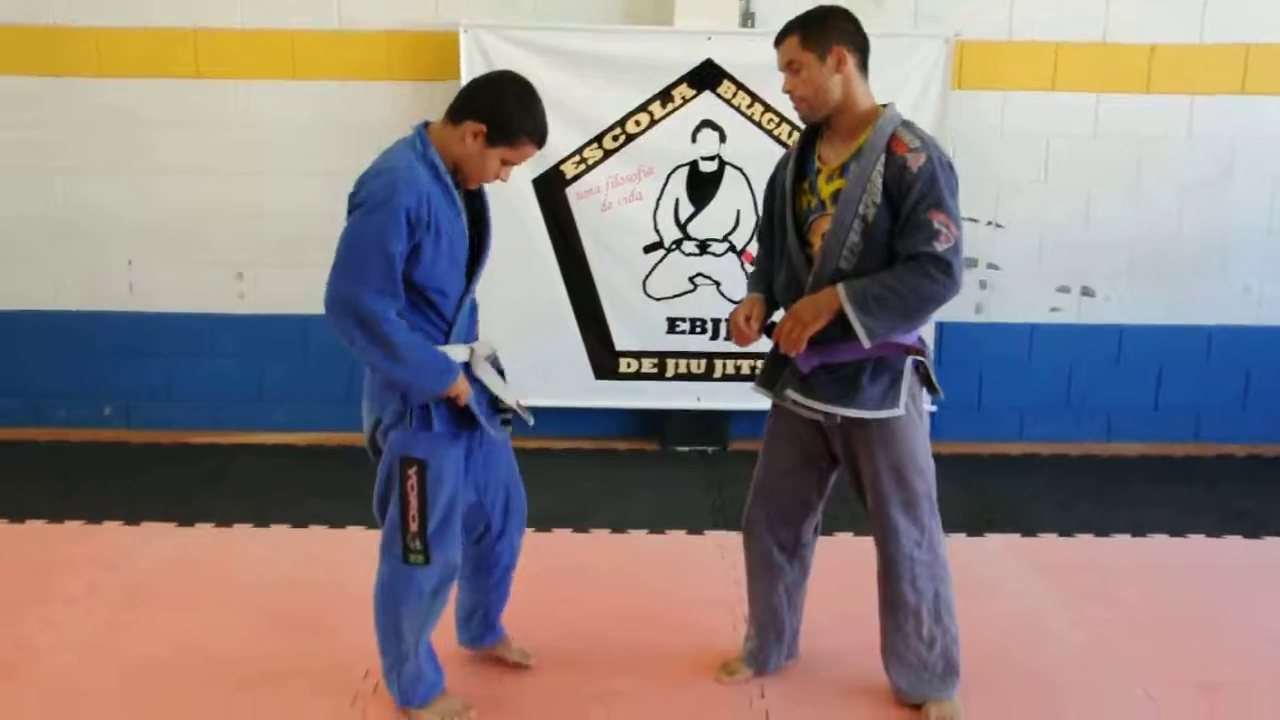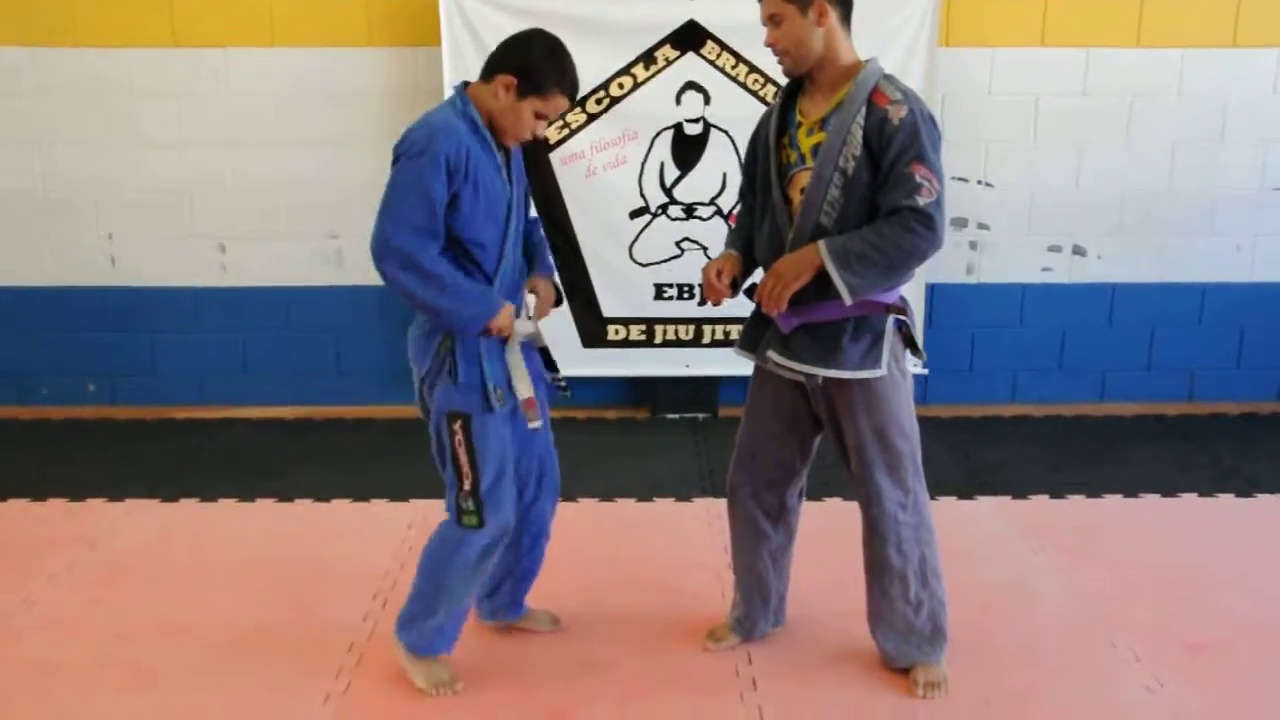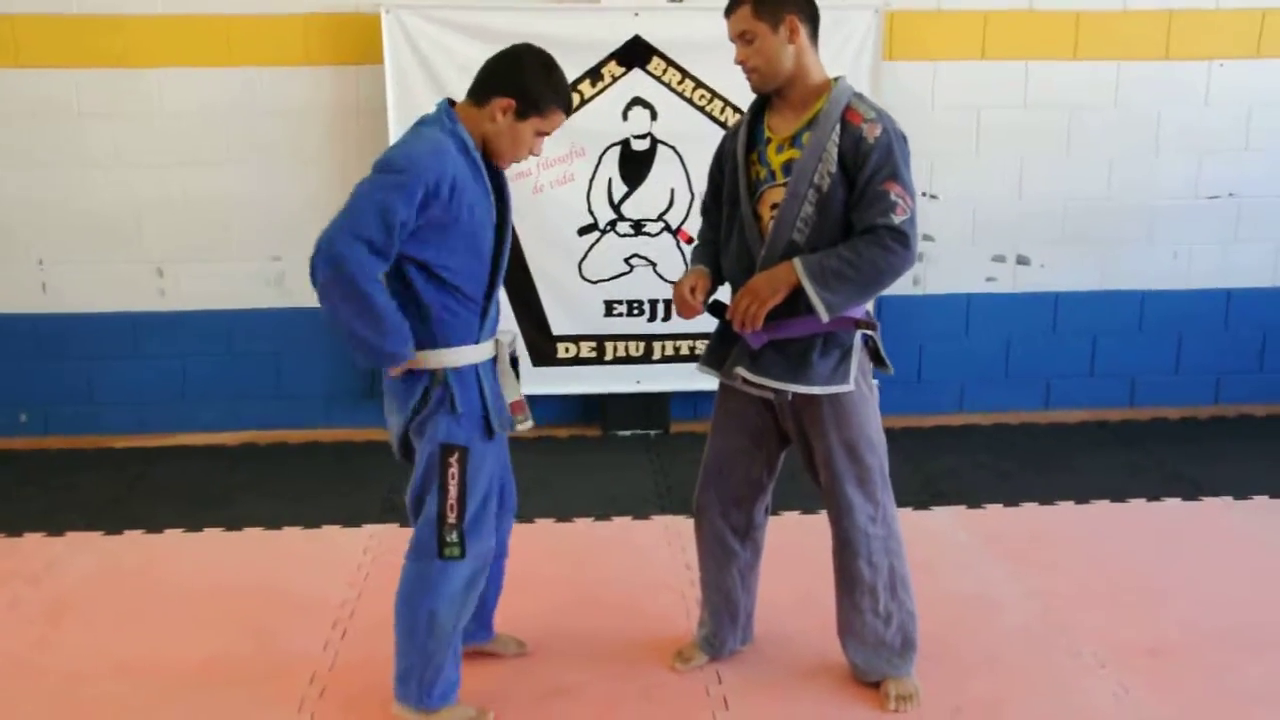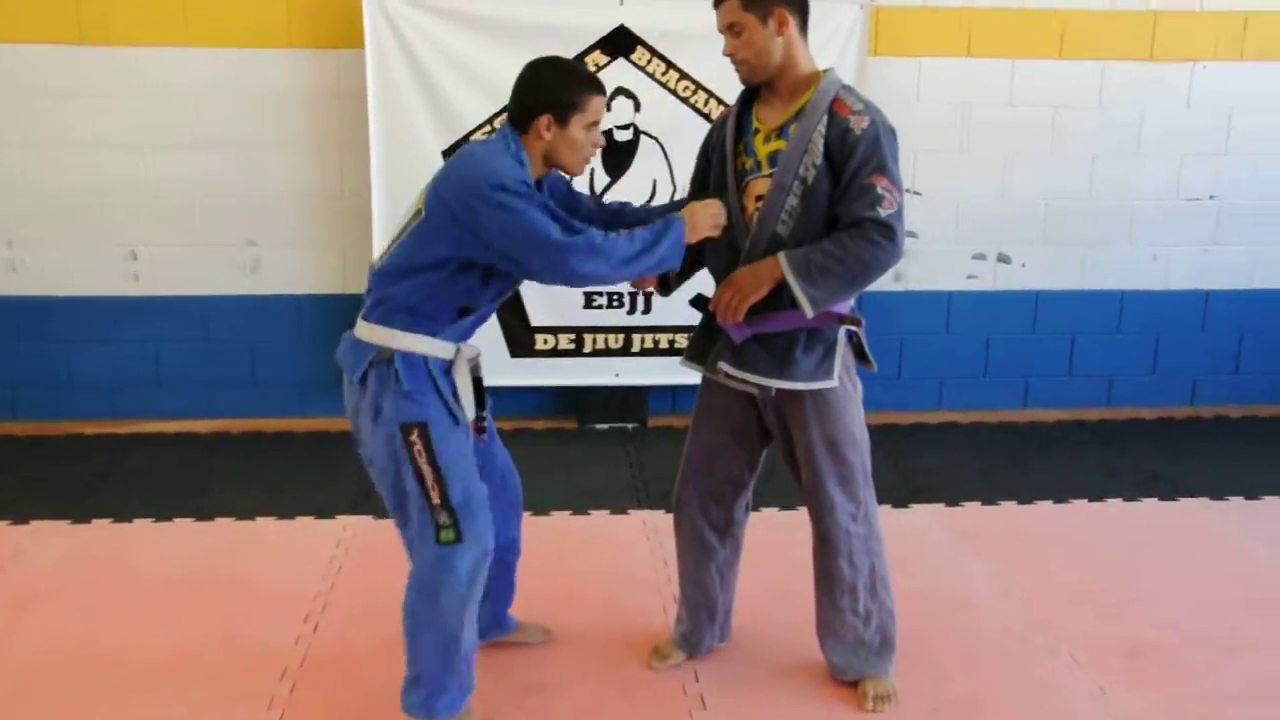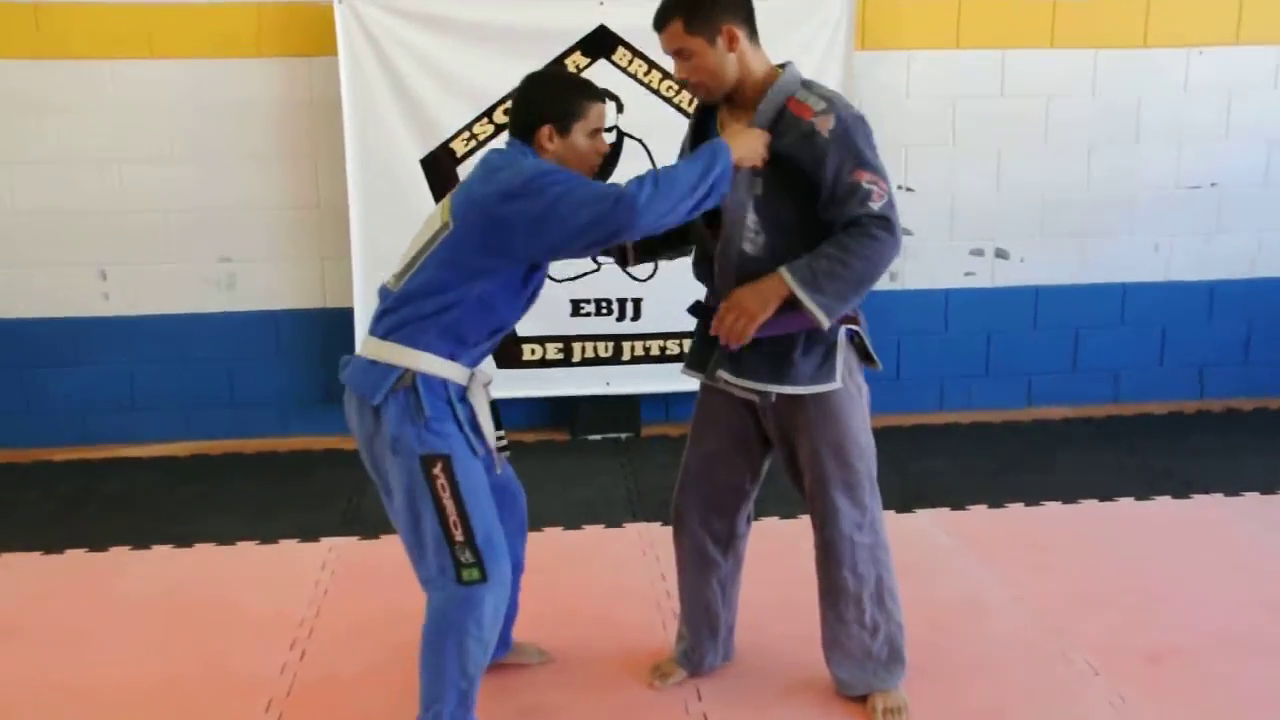
dt=0.7s
person 1, frame 1
left shoulder: (912, 158)
right shoulder: (796, 162)
left elbow: (938, 271)
left wrist: (835, 301)
right wrist: (759, 298)
left hip: (879, 380)
right hip: (802, 374)
left knee: (906, 537)
right knee: (772, 521)
right ankle: (768, 646)
person 1, frame 2
left shoulder: (893, 113)
right shoulder: (779, 117)
left elbow: (918, 227)
left wrist: (818, 257)
right wrist: (735, 256)
left hip: (861, 338)
right hip: (783, 333)
left knee: (891, 499)
right knee: (756, 484)
left ankle: (915, 642)
right ankle: (755, 611)
person 1, frame 3
left shoulder: (865, 130)
right shoulder: (743, 135)
left elbow: (893, 244)
right elbow: (718, 223)
left wrist: (792, 276)
right wrist: (703, 272)
left hip: (828, 356)
right hip: (749, 351)
left knee: (860, 515)
right knee: (722, 503)
left ankle: (884, 657)
right ankle: (722, 630)
person 1, frame 4
left shoulder: (854, 123)
right shoulder: (730, 126)
left elbow: (878, 239)
left wrist: (773, 271)
right wrist: (662, 261)
left hip: (814, 352)
right hip: (732, 345)
left knee: (842, 512)
right knee: (703, 498)
left ankle: (864, 656)
right ankle: (699, 627)
person 1, frame 5
left shoulder: (823, 122)
right shoulder: (707, 125)
left elbow: (874, 233)
left wrist: (776, 288)
left hip: (811, 355)
right hip: (732, 353)
left knee: (845, 519)
right knee: (702, 510)
right ankle: (702, 646)
person 2, frame 1
left shoulder: (448, 173)
right shoulder: (397, 187)
right elbow: (356, 304)
left wrist: (462, 364)
right wrist: (437, 377)
left hip: (466, 379)
right hip: (419, 395)
left knee: (501, 512)
right knee: (426, 551)
left ankle: (481, 630)
person 2, frame 2
left shoulder: (502, 141)
right shoulder: (437, 142)
right elbow: (398, 253)
left wrist: (540, 273)
right wrist: (486, 313)
left hip: (510, 343)
right hip: (461, 354)
left knee: (534, 489)
right knee: (483, 515)
left ankle: (503, 602)
right ankle: (421, 640)
person 2, frame 3
left shoulder: (469, 153)
right shoulder: (427, 162)
right elbow: (340, 255)
right wrist: (390, 348)
left hip: (472, 371)
right hip: (445, 383)
left knee: (491, 516)
right knee: (453, 541)
left ankle: (471, 630)
person 2, frame 4
left shoulder: (526, 177)
right shoulder: (486, 178)
left elbow: (595, 219)
right elbow: (572, 256)
left wrist: (680, 221)
right wrist: (677, 230)
left hip: (438, 365)
right hip: (397, 371)
left knee: (497, 495)
right knee: (457, 534)
left ankle: (487, 620)
person 2, frame 5
left shoulder: (510, 183)
right shoulder: (523, 186)
left elbow: (595, 219)
right elbow: (629, 210)
right wrist: (725, 154)
left hip: (428, 387)
right hip: (407, 395)
left knee: (500, 511)
right knee: (473, 572)
left ankle: (485, 642)
